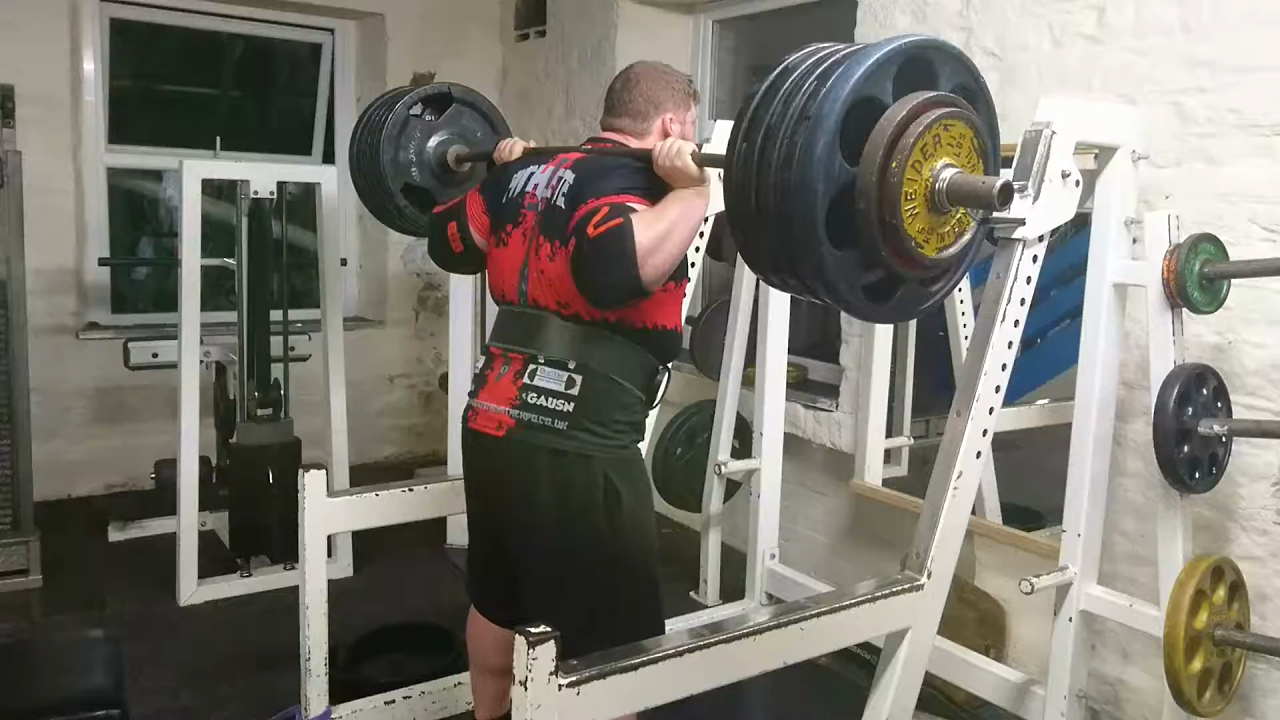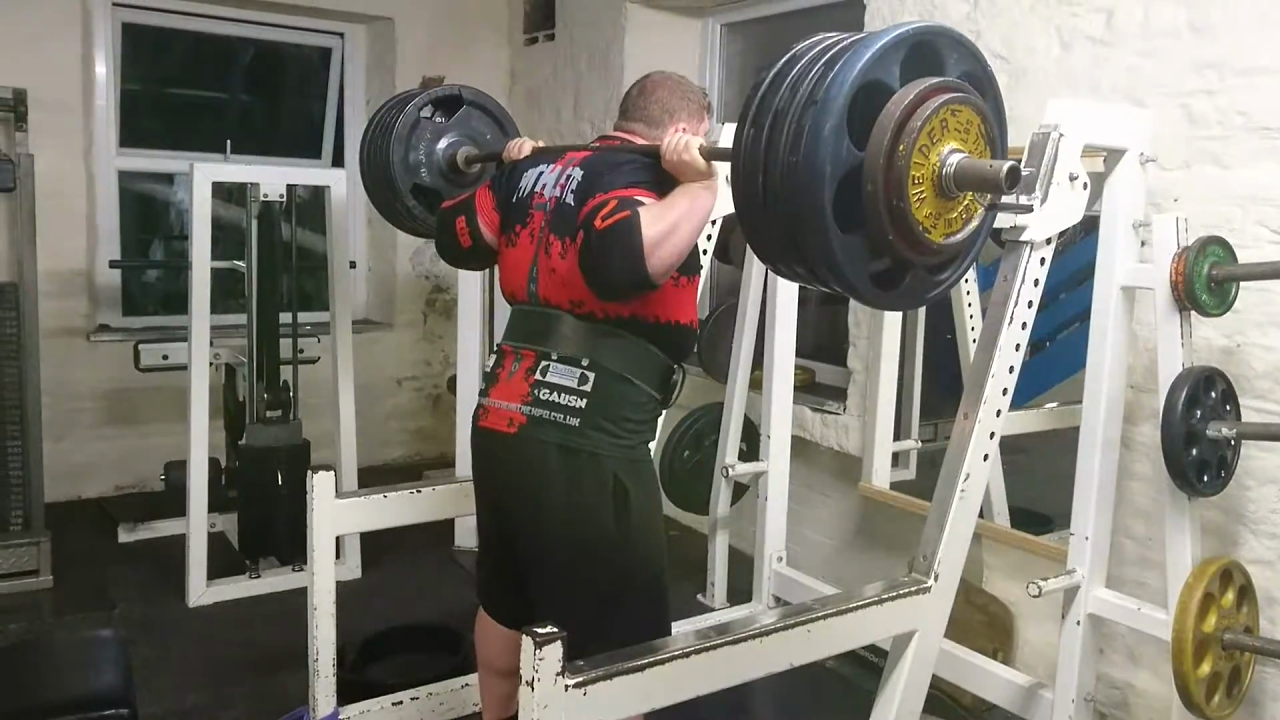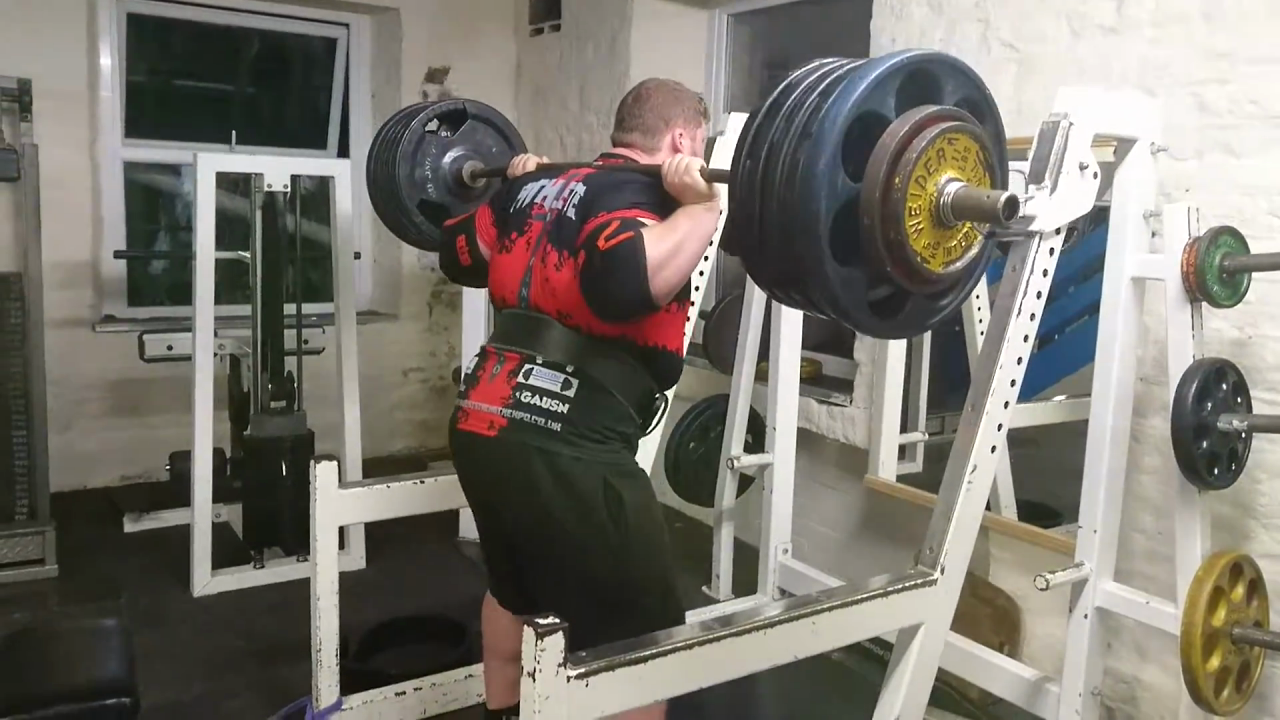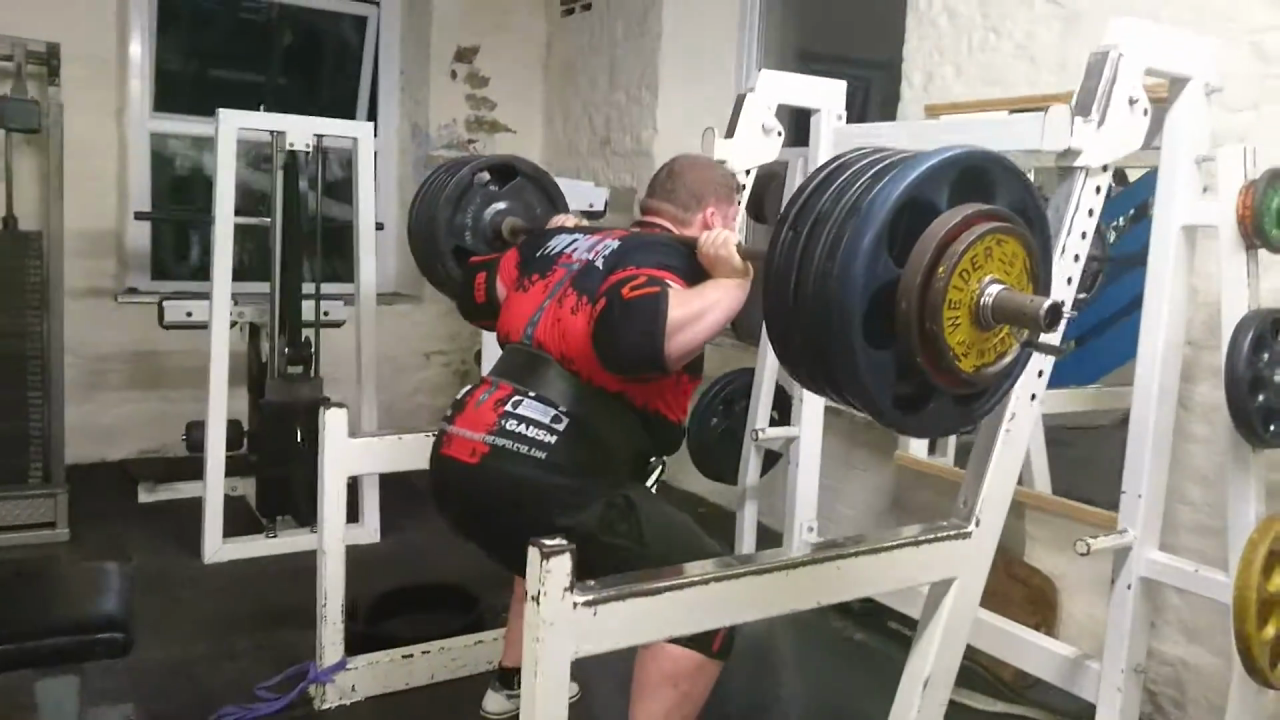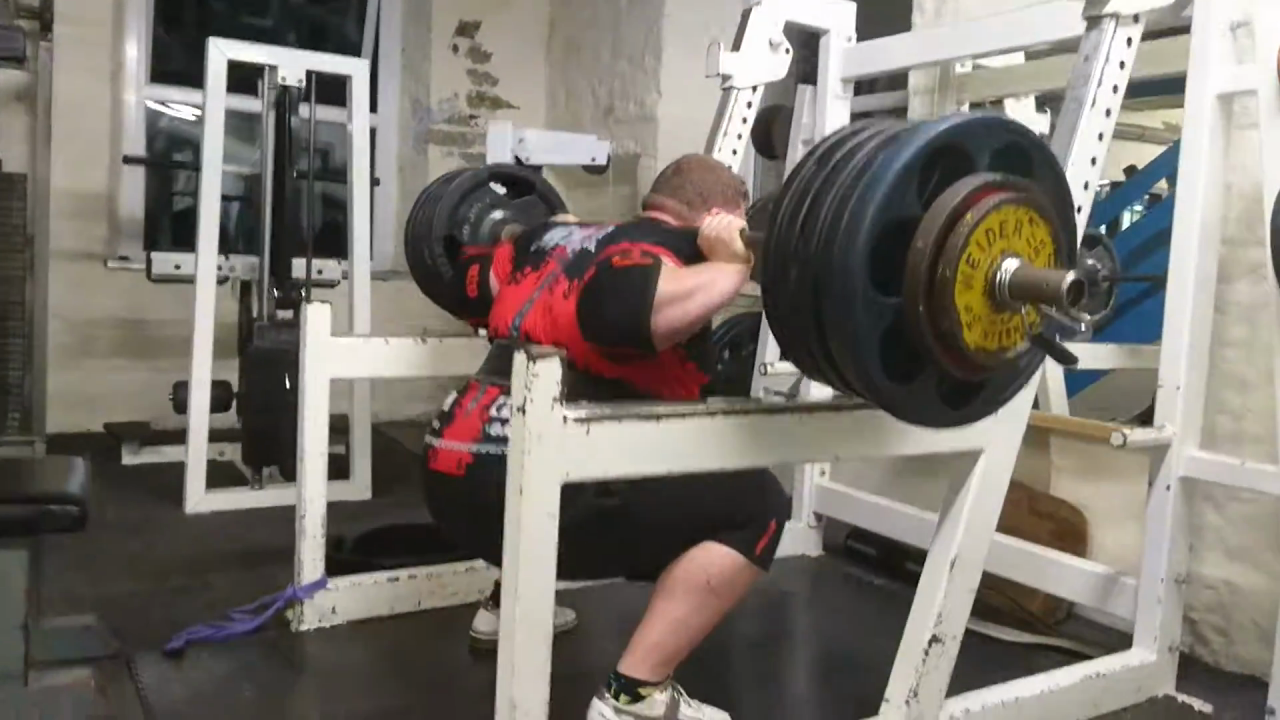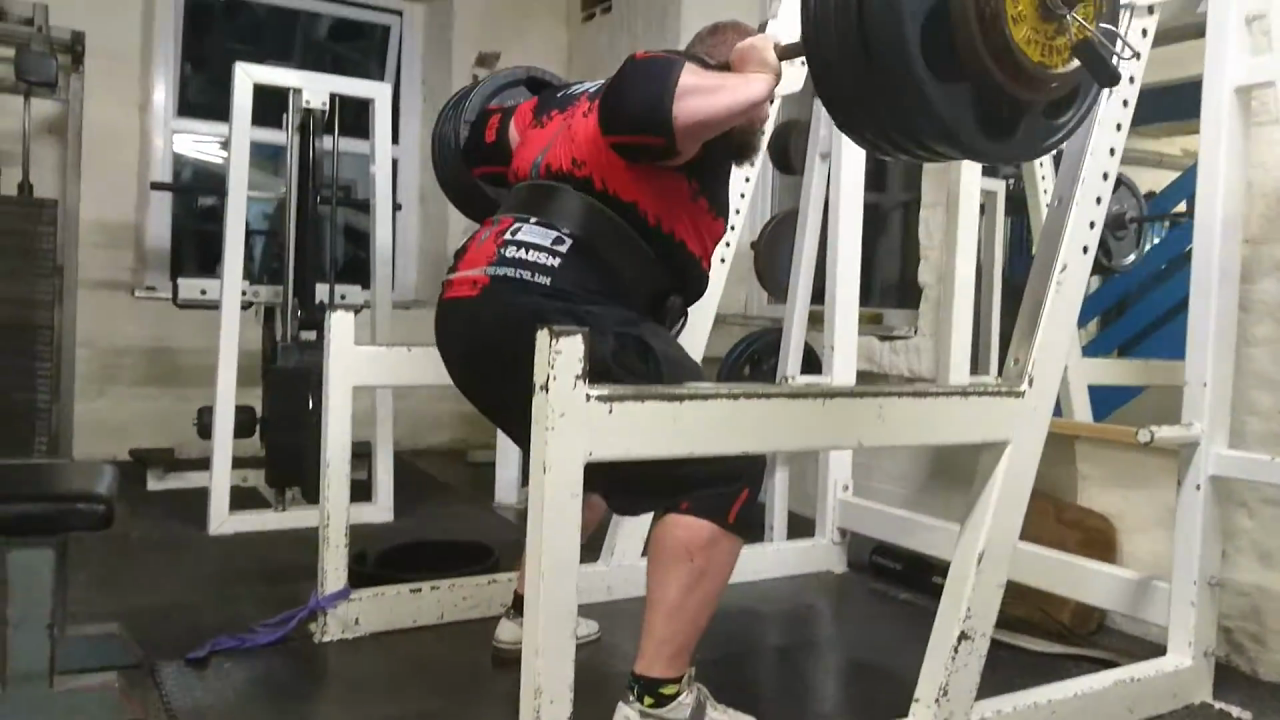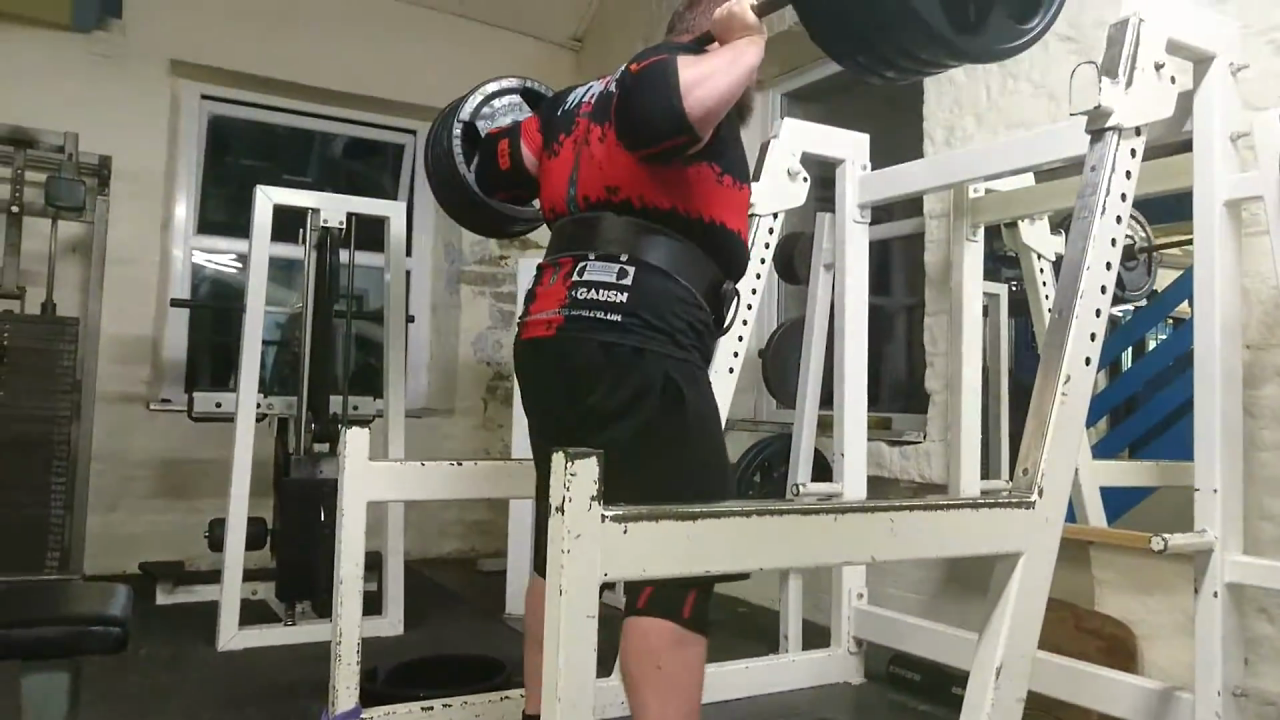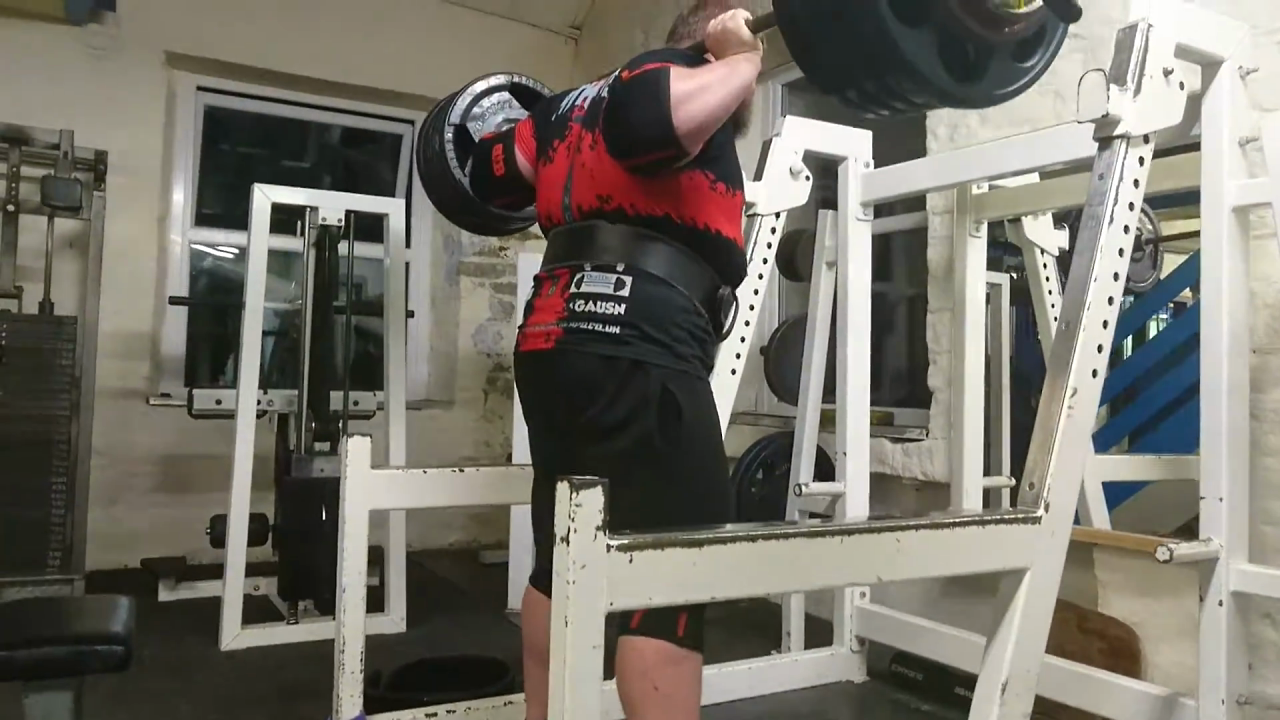
dt=0.7s
person 1, frame 1
left shoulder: (528, 173)
right shoulder: (626, 182)
left elbow: (449, 240)
right elbow: (617, 270)
right wrist: (692, 189)
left hip: (494, 424)
right hip: (573, 449)
left knee: (499, 600)
right knee: (608, 646)
person 1, frame 2
left shoulder: (540, 171)
right shoulder: (638, 177)
left elbow: (455, 236)
right elbow: (623, 260)
right wrist: (699, 183)
left hip: (503, 423)
right hip: (582, 448)
left knee: (507, 600)
right knee: (613, 645)
person 1, frame 3
left shoulder: (540, 187)
right shoulder: (638, 196)
left elbow: (459, 255)
right elbow: (622, 283)
right wrist: (701, 205)
left hip: (483, 425)
right hip: (562, 447)
left knee: (517, 585)
right knee: (643, 636)
person 1, frame 4
left shoulder: (567, 241)
right shoulder: (670, 263)
left elbow: (475, 294)
right elbow: (638, 339)
right wrist: (731, 281)
left hip: (464, 460)
right hip: (539, 479)
left knee: (559, 543)
person 1, frame 5
left shoulder: (561, 238)
right shoulder: (669, 254)
left elbow: (472, 287)
right elbow: (620, 311)
right wrist: (731, 266)
left hip: (458, 479)
right knee: (752, 504)
person 1, frame 6
left shoulder: (585, 95)
right shoulder: (702, 102)
left elbow: (484, 143)
right elbow: (645, 100)
right wrist: (757, 79)
left hip: (478, 307)
right hip: (544, 310)
left knee: (595, 453)
right knee: (722, 466)
left ankle: (530, 612)
person 1, frame 7
left shoulder: (586, 97)
right shoulder: (680, 68)
left elbow: (494, 166)
right elbow: (663, 110)
left hip: (558, 336)
right hip: (634, 343)
right knee: (674, 565)
person 1, frame 8
left shoulder: (579, 101)
right shoulder: (675, 72)
left elbow: (488, 171)
right elbow: (654, 116)
left hip: (558, 346)
right hip: (633, 354)
left knee: (564, 558)
